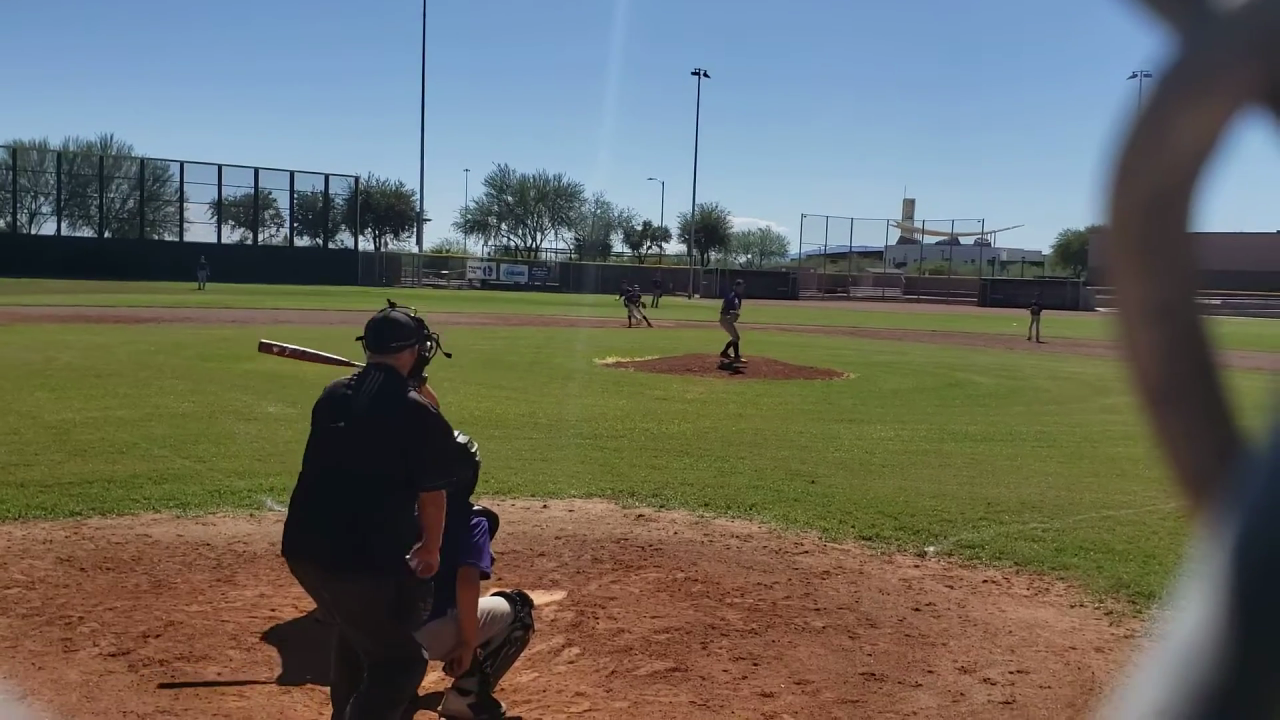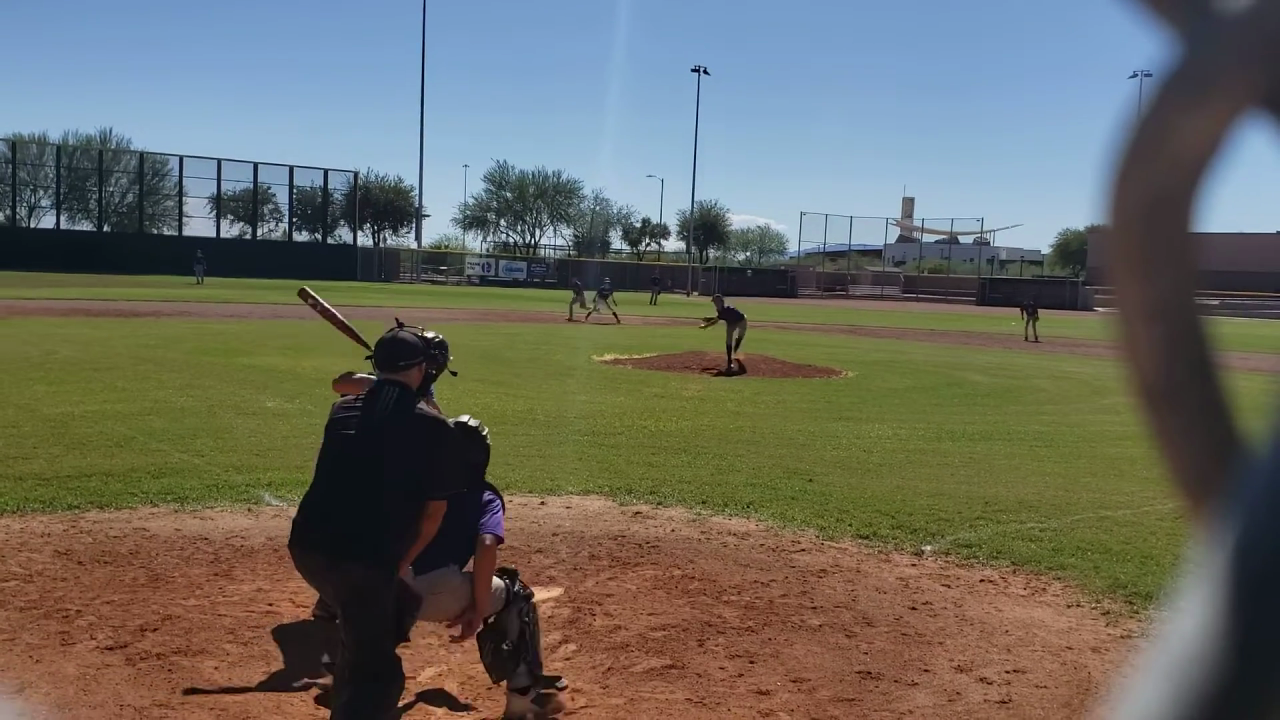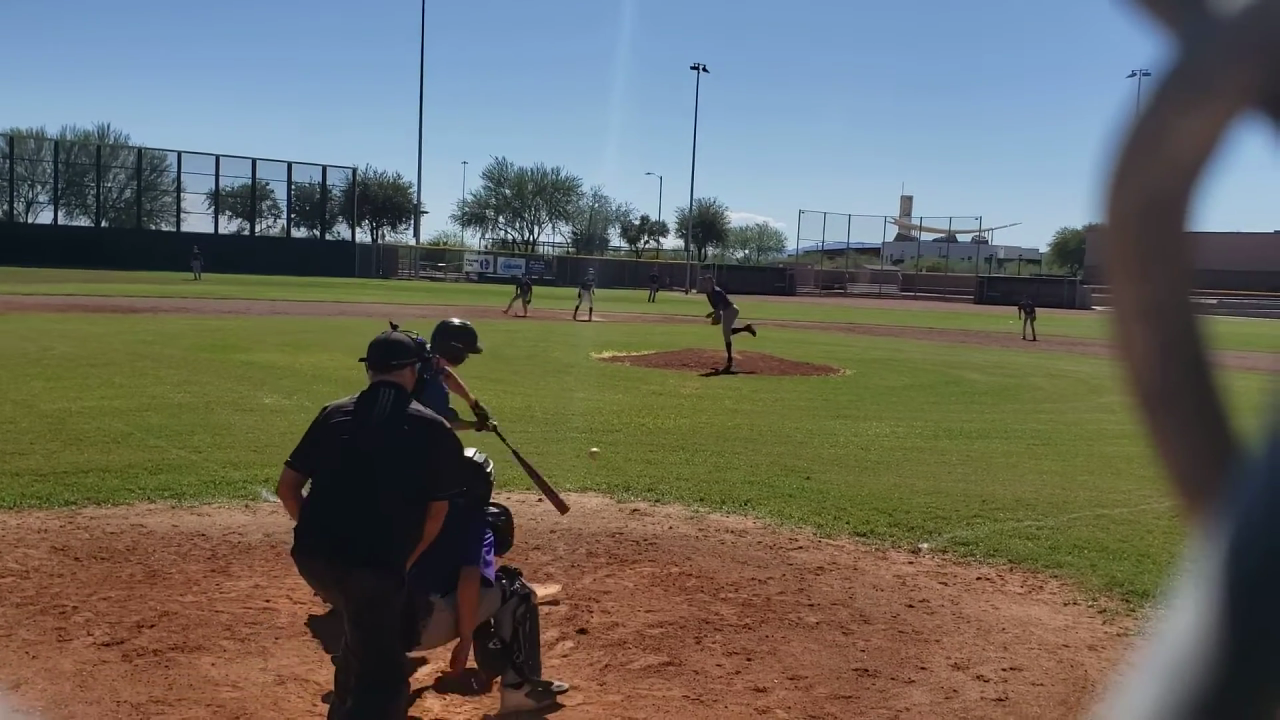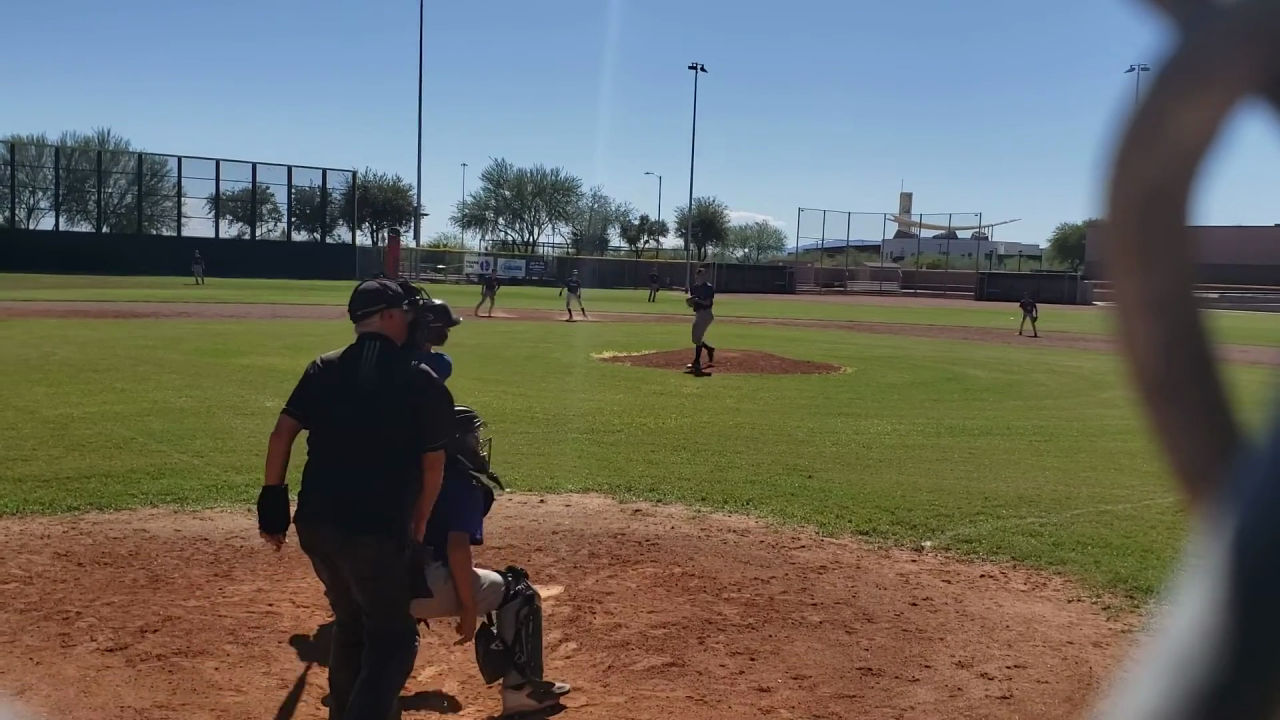
dt=0.5s
person 1, frame 1
left shoulder: (333, 395)
right shoulder: (421, 415)
right elbow: (431, 500)
right wrist: (430, 550)
left hip: (301, 548)
right hip: (360, 559)
left knee: (353, 631)
right knee: (399, 662)
person 1, frame 2
left shoulder: (343, 409)
right shoulder: (434, 427)
right elbow: (433, 513)
right wrist: (401, 563)
left hip: (307, 544)
right hip: (363, 556)
left knee: (363, 622)
right knee: (377, 674)
person 1, frame 3
left shoulder: (334, 414)
right shoulder: (434, 430)
left elbow: (287, 486)
right elbow: (435, 515)
right wrist: (402, 563)
left hip: (312, 554)
right hip: (373, 562)
left knee: (367, 627)
right knee: (382, 681)
person 1, frame 4
left shoulder: (323, 368)
right shoulder: (421, 381)
left elbow: (282, 433)
right elbow: (433, 466)
left wrist: (272, 496)
right wrist: (419, 521)
left hip: (317, 520)
right hip: (375, 528)
left knee: (351, 621)
right knee: (393, 636)
person 2, frame 1
right shoulder: (473, 519)
right elbow: (467, 581)
right wrist: (469, 642)
right hip: (434, 633)
right knee: (518, 607)
right ankle: (467, 694)
person 2, frame 2
right shoulder: (483, 495)
right elbow: (486, 545)
right wrist: (478, 610)
right hip: (434, 588)
right knee: (514, 593)
right ankle: (524, 693)
person 2, frame 3
right shoulder: (479, 526)
right elbow: (469, 581)
right wrist: (465, 641)
right hip: (422, 625)
right knee: (514, 590)
right ankle: (520, 686)
person 2, frame 4
right shoulder: (467, 486)
right elbow: (457, 547)
right wrist: (469, 610)
right hip: (425, 587)
right knee: (518, 591)
right ankle: (521, 687)
